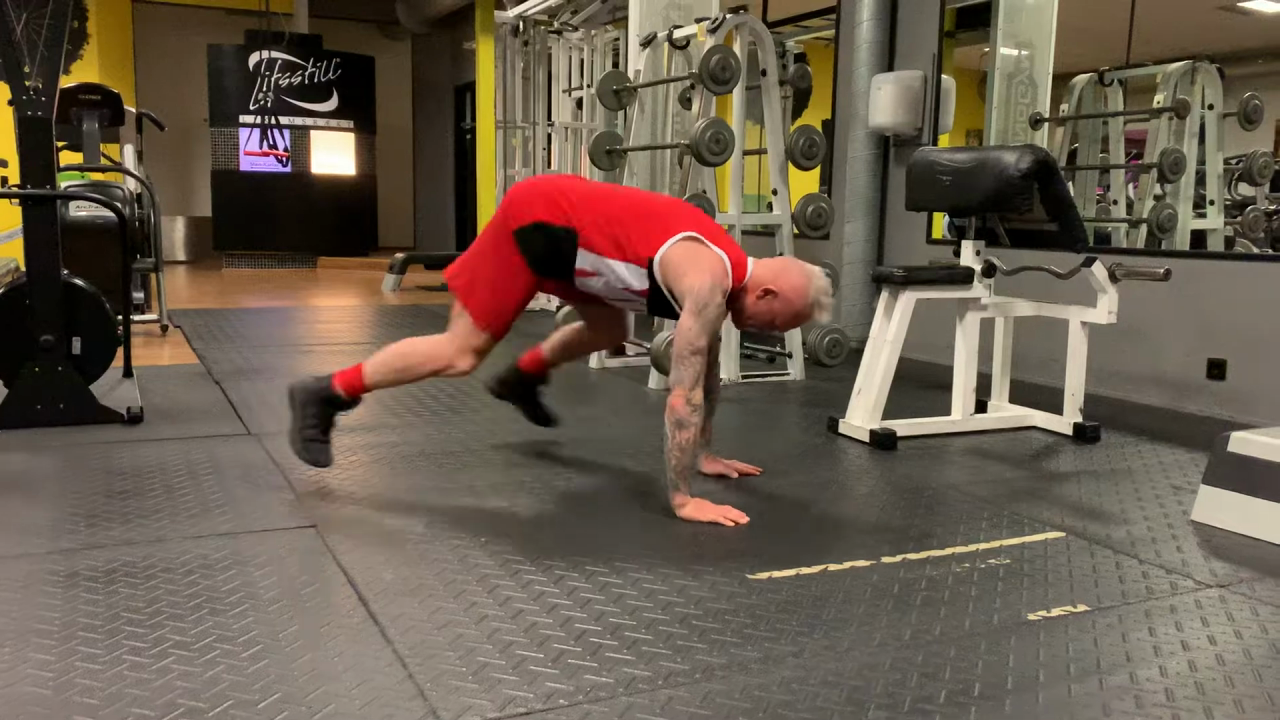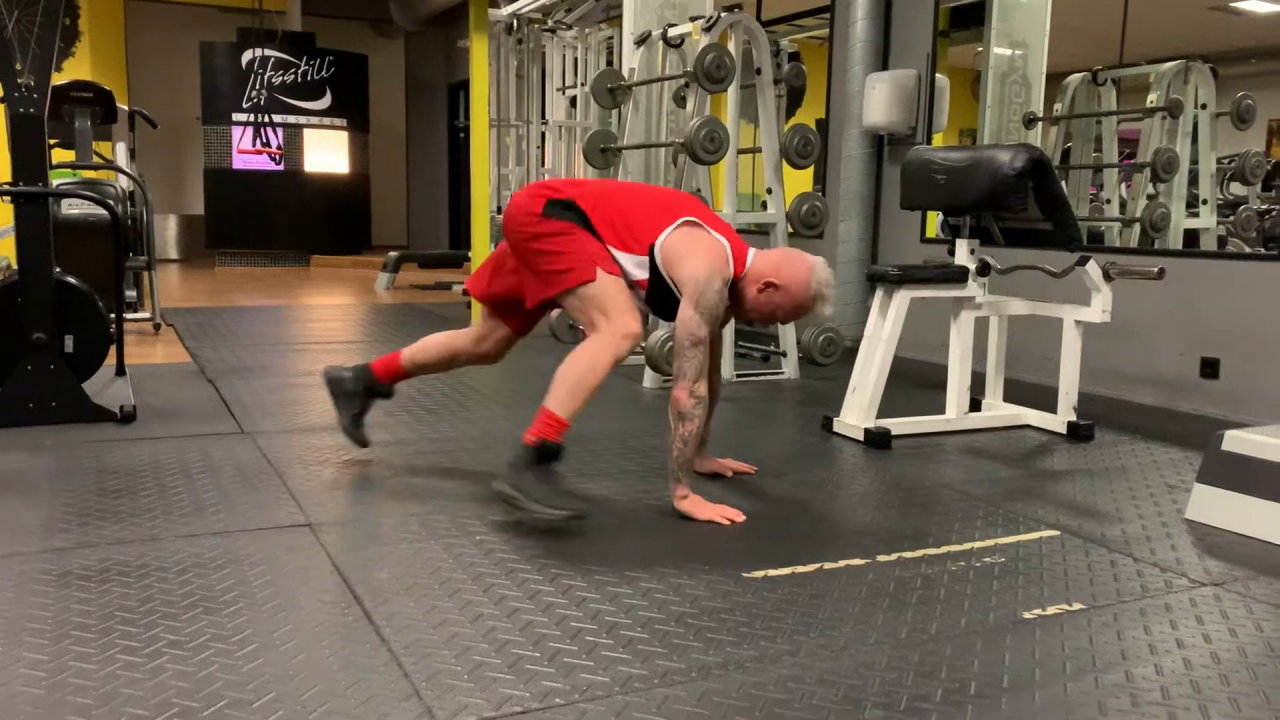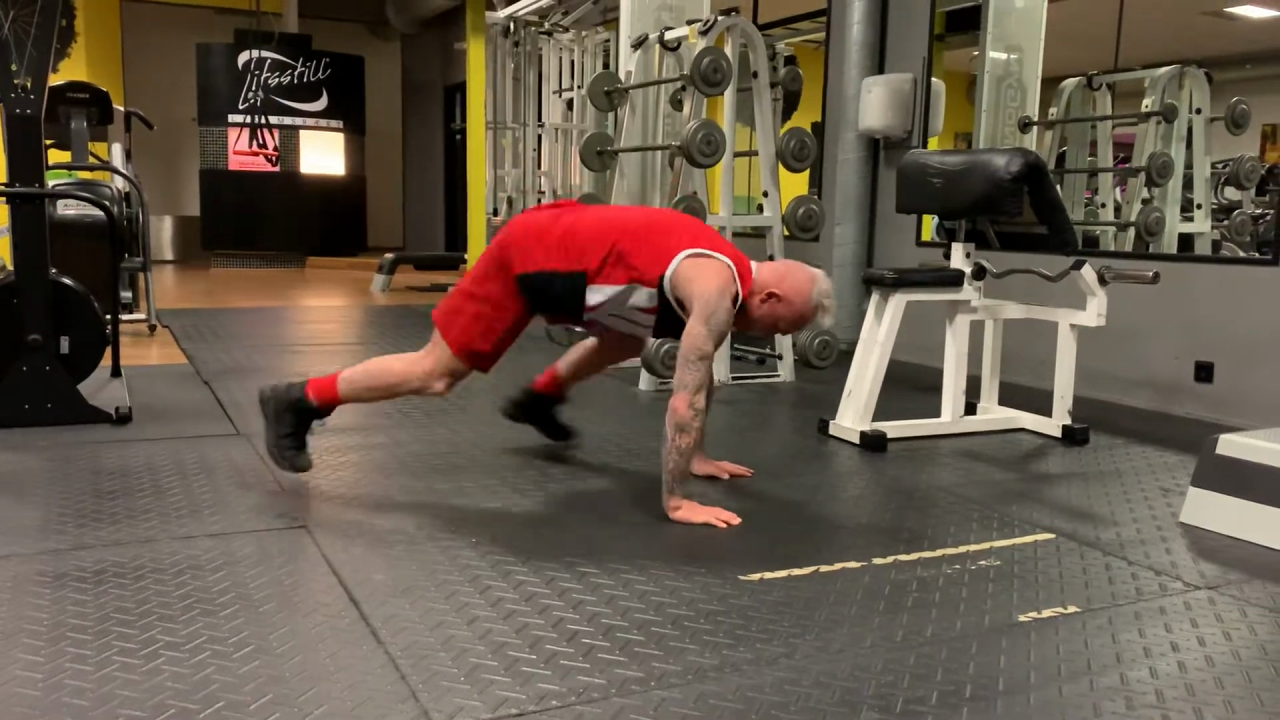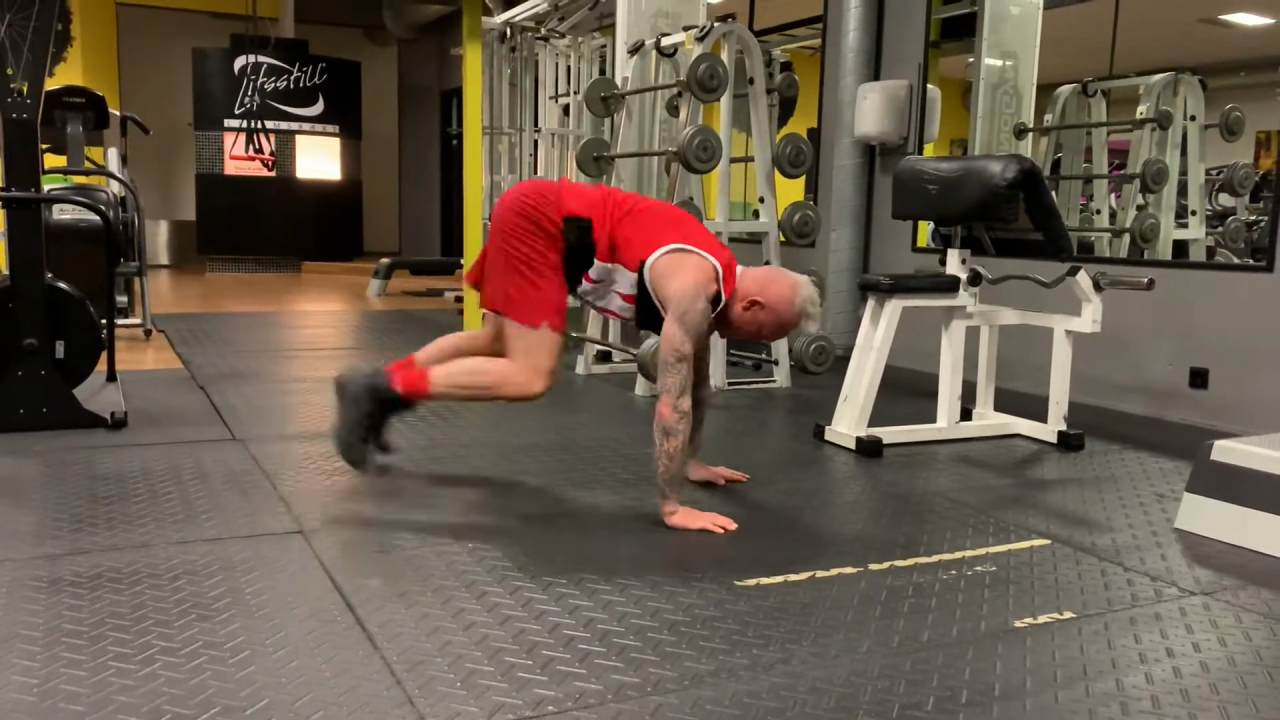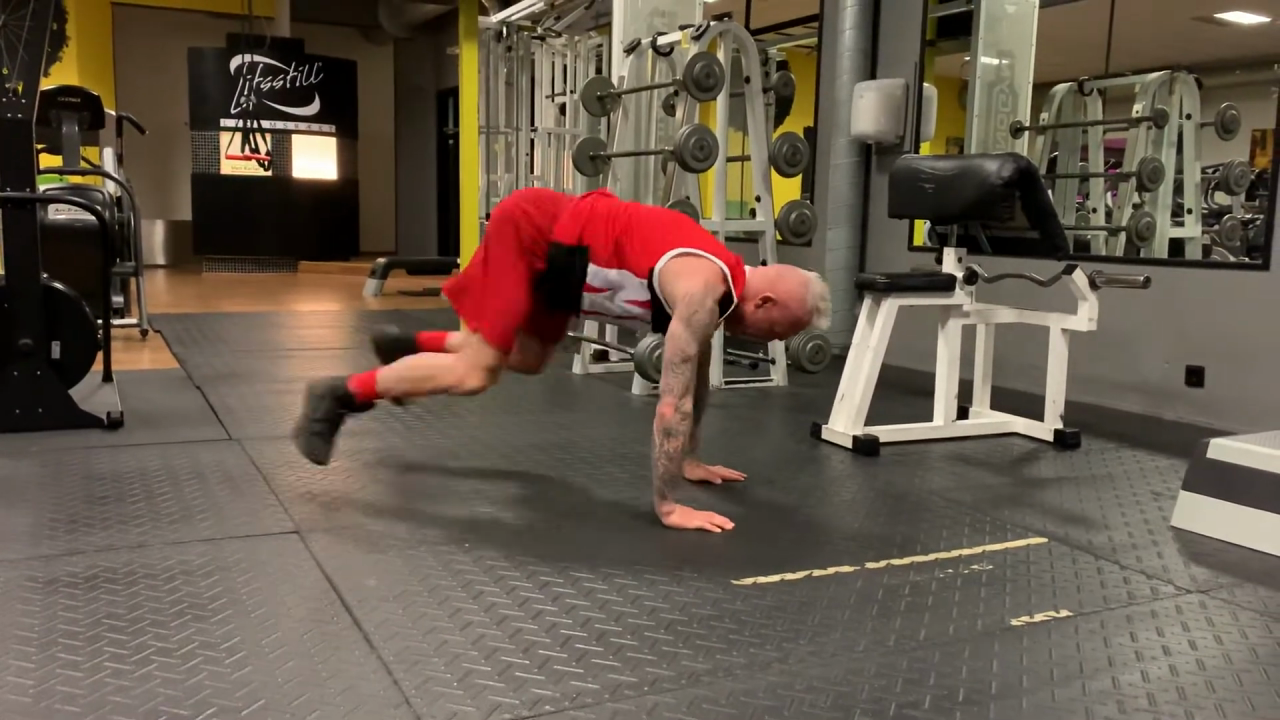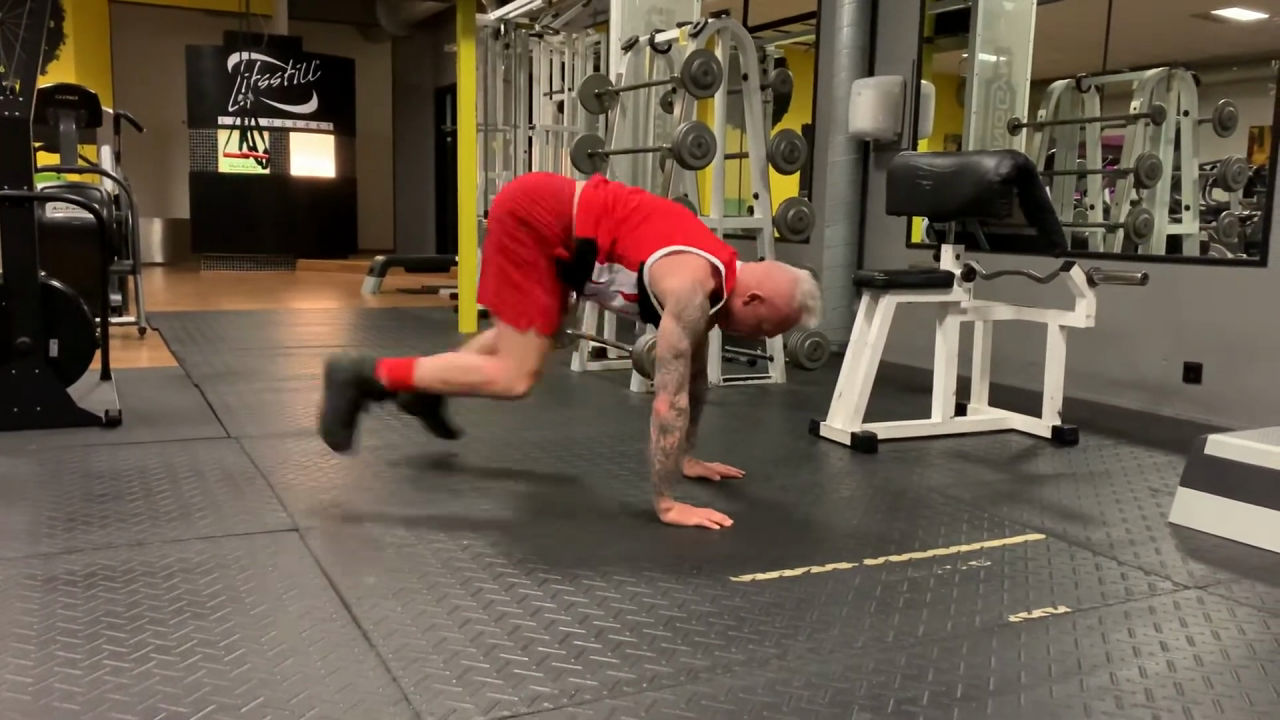
dt=0.7s
person 1, frame 1
left shoulder: (720, 268)
right shoulder: (707, 280)
left elbow: (705, 366)
right elbow: (685, 390)
left wrist: (704, 455)
right wrist: (684, 498)
left hip: (564, 224)
right hip: (538, 217)
left knee: (607, 331)
right knee: (460, 354)
left ankle: (520, 378)
right ankle: (325, 395)
person 1, frame 2
left shoulder: (731, 268)
right shoulder: (711, 272)
left elbow: (706, 367)
right elbow: (688, 386)
left wrist: (698, 455)
right wrist: (684, 492)
left hip: (554, 220)
right hip: (548, 213)
left knee: (486, 343)
right knee: (621, 330)
left ankle: (362, 381)
right ankle: (531, 463)
person 1, frame 3
left shoulder: (716, 274)
right shoulder: (717, 289)
left elbow: (696, 370)
right elbow: (689, 394)
left wrist: (694, 455)
right wrist: (677, 500)
left hip: (555, 234)
right hip: (533, 256)
left knee: (628, 338)
right knee: (435, 372)
left ankle: (536, 399)
right ankle: (297, 401)
person 1, frame 4
left shoulder: (720, 283)
right shoulder: (699, 289)
left elbow: (697, 374)
right elbow: (674, 398)
left wrist: (690, 460)
right wrist: (673, 505)
left hip: (555, 218)
right hip: (538, 218)
left knee: (505, 340)
right knee: (529, 377)
left ankle: (380, 387)
right ankle: (376, 393)
person 1, frame 5
left shoulder: (715, 283)
right shoulder: (700, 287)
left elbow: (695, 373)
right elbow: (676, 398)
left wrist: (689, 460)
right wrist: (670, 506)
left hip: (556, 236)
right hip: (533, 230)
left knee: (530, 359)
right knee: (474, 372)
left ankle: (408, 346)
right ankle: (340, 395)
person 1, frame 6
left shoulder: (714, 279)
right shoulder: (698, 285)
left elbow: (693, 370)
right elbow: (671, 395)
left wrist: (686, 457)
right wrist: (669, 501)
left hip: (554, 206)
right hip: (536, 215)
left knee: (531, 331)
right knee: (516, 376)
left ankle: (422, 386)
right ankle: (363, 377)
